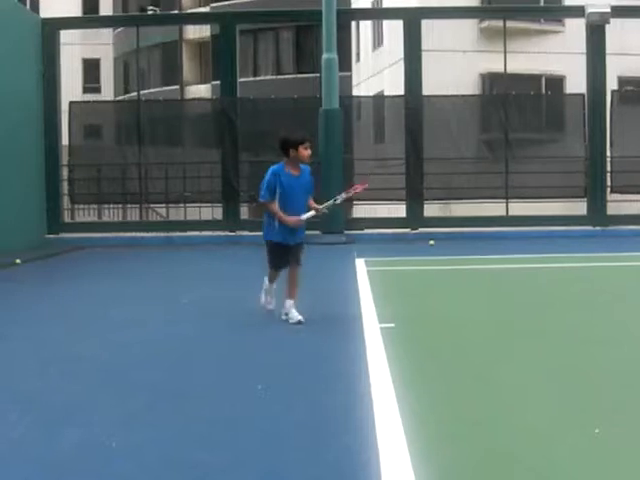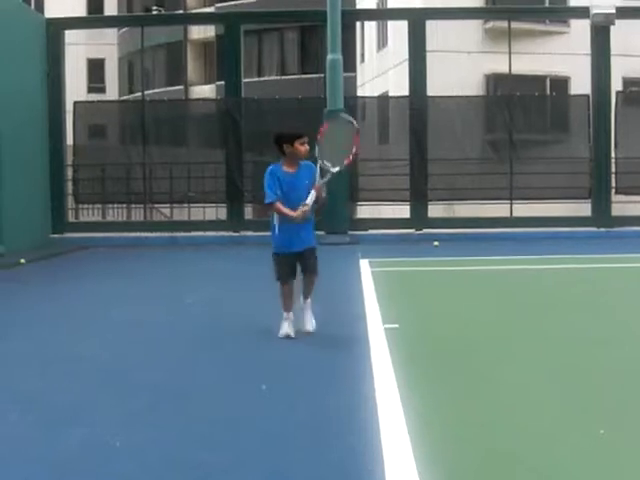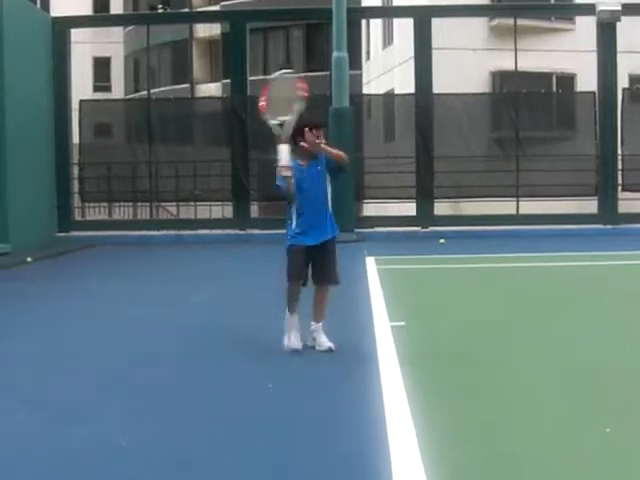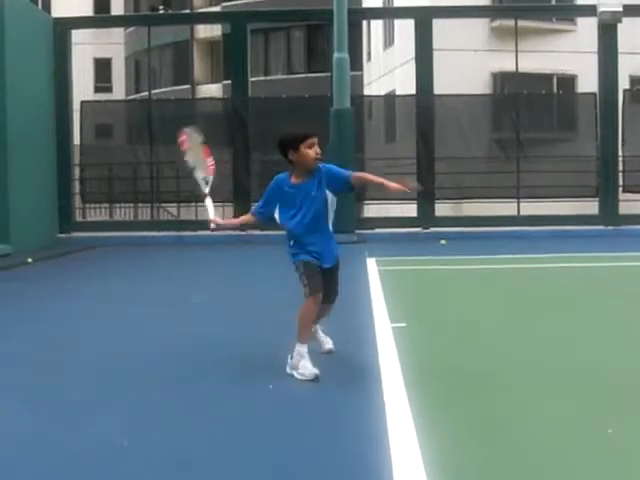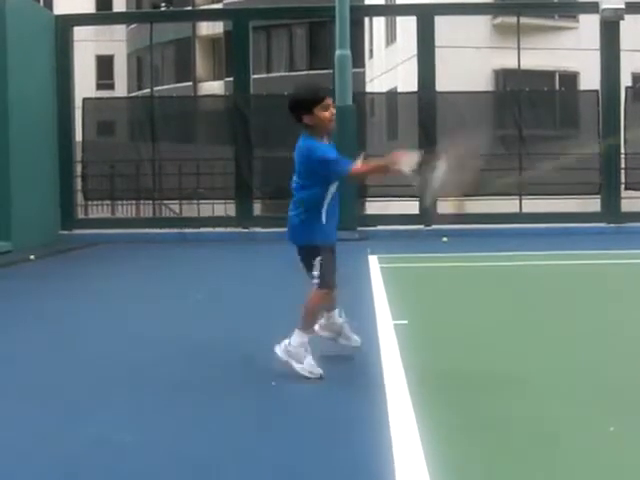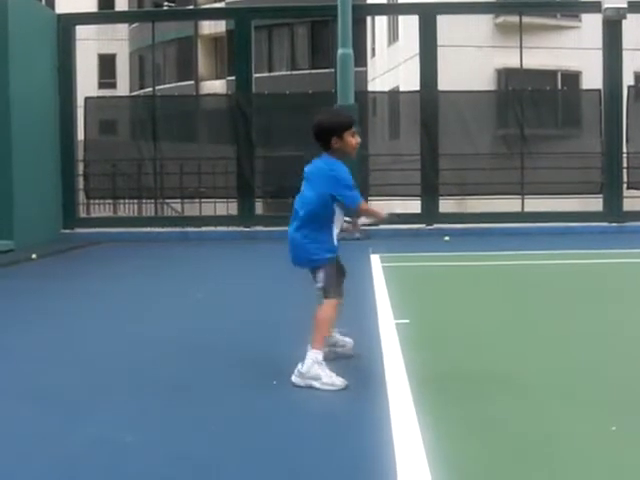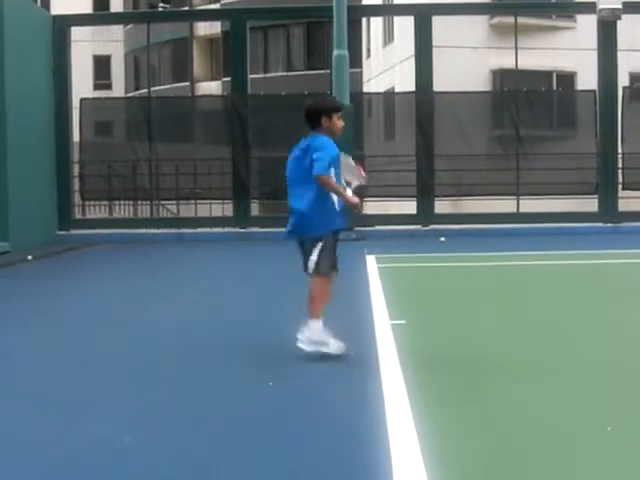
dt=0.4s
person 1, frame 1
left shoulder: (307, 172)
right shoulder: (275, 172)
right elbow: (266, 200)
left wrist: (314, 206)
right wrist: (285, 219)
left hip: (297, 229)
right hip: (277, 229)
left knee: (294, 265)
right knee: (276, 267)
left ankle: (289, 307)
right ankle: (269, 284)
person 1, frame 2
left shoulder: (310, 168)
right shoulder: (273, 172)
left elbow: (319, 200)
right elbow: (272, 203)
left wrist: (319, 193)
right wrist: (293, 215)
left hip: (306, 234)
right hip: (283, 236)
left knee: (311, 274)
right knee: (286, 279)
left ankle: (306, 303)
right ankle: (287, 318)
person 1, frame 3
left shoulder: (322, 161)
right shoulder: (288, 166)
left elbow: (342, 158)
right elbow: (290, 193)
left wrist: (320, 149)
right wrist: (285, 182)
left hip: (326, 233)
right hip: (299, 234)
left knee: (324, 282)
right knee: (294, 281)
left ankle: (317, 329)
right ankle: (291, 320)
person 1, frame 4
left shoulder: (325, 173)
right shoulder: (279, 185)
left elbow: (356, 177)
right elbow: (259, 214)
left wrist: (386, 183)
right wrist: (227, 223)
left hip: (328, 251)
right hip: (303, 251)
left knee: (327, 301)
right knee: (314, 294)
left ankle: (311, 327)
right ankle: (298, 356)
person 1, frame 5
left shoulder: (315, 142)
right shoulder: (315, 149)
right elbow: (352, 171)
left wrist: (370, 165)
right wrist: (384, 165)
left hip: (320, 223)
right hip: (312, 226)
left knee: (328, 278)
right knee: (323, 283)
left ankle: (332, 320)
right ankle: (296, 345)
person 1, frame 6
left shoulder: (315, 167)
right shoulder: (336, 170)
right elbow: (358, 208)
left wrist: (342, 220)
right wrist: (377, 214)
left hip: (307, 239)
right hip: (317, 243)
left knee: (335, 285)
right knee: (330, 296)
left ankle: (327, 337)
right ankle: (311, 365)
person 1, frame 7
left shoulder: (302, 146)
right shoulder: (324, 144)
left elbow: (293, 178)
right elbow: (322, 175)
right wrist: (346, 197)
left hip: (304, 219)
right hip: (320, 220)
left knee: (325, 272)
right knee: (322, 273)
left ankle: (314, 324)
right ankle: (314, 332)
